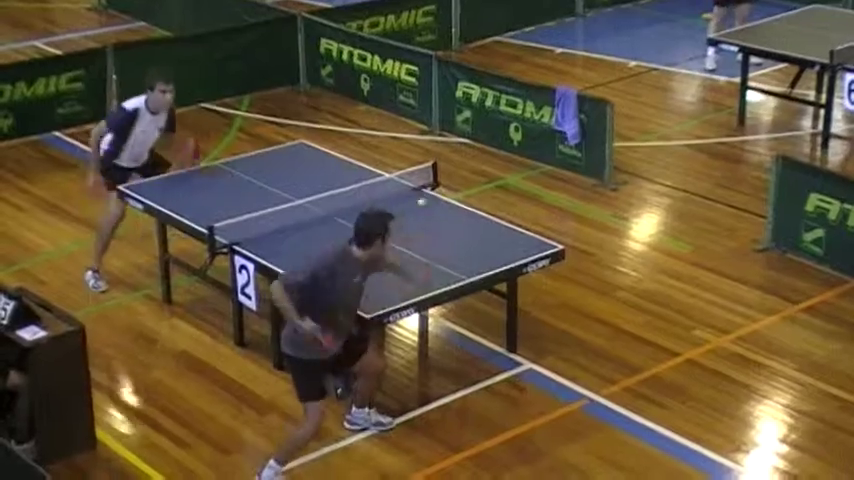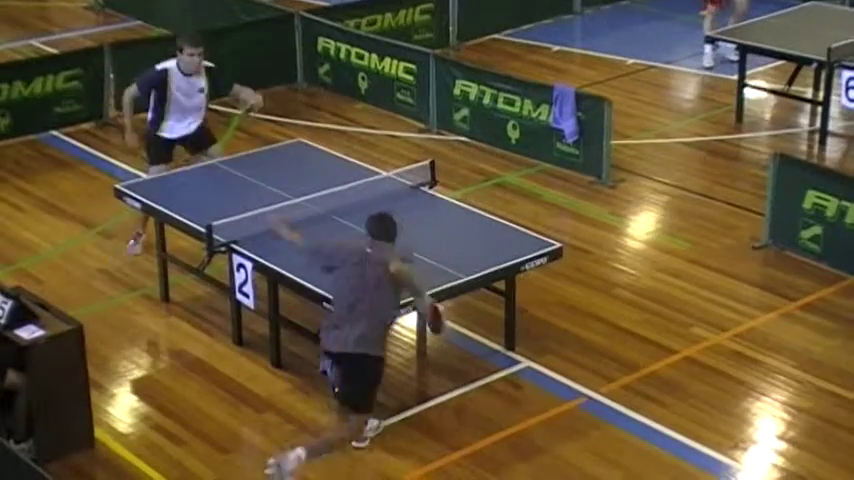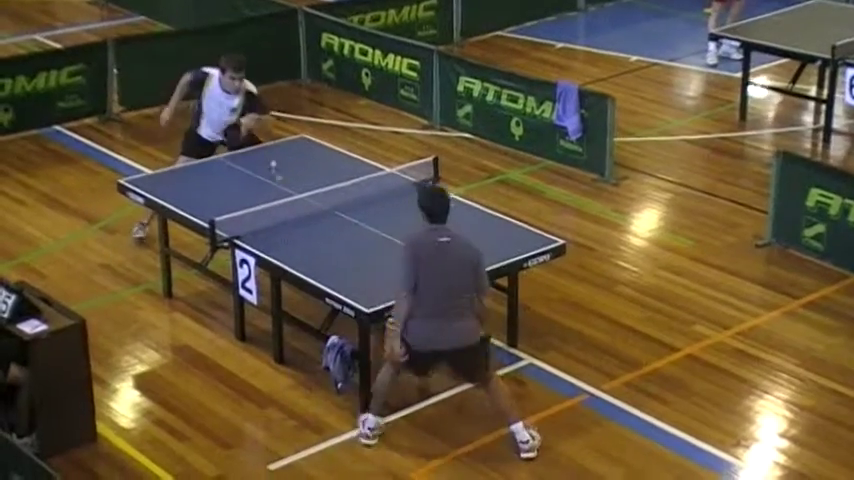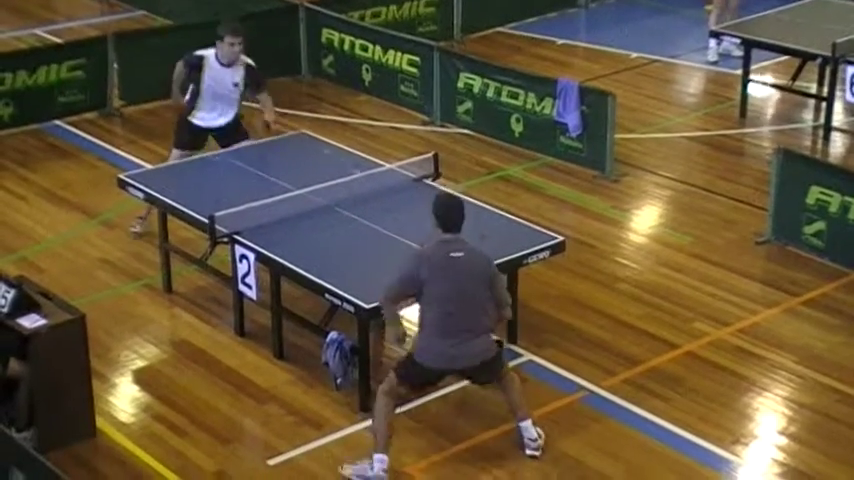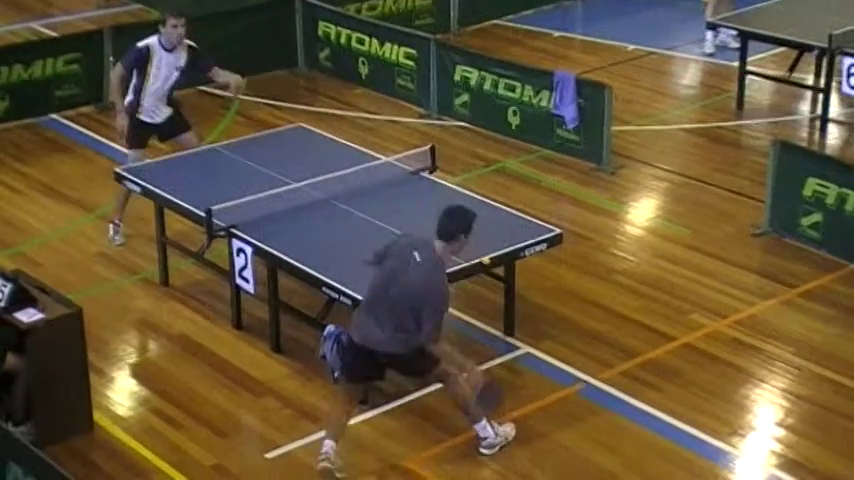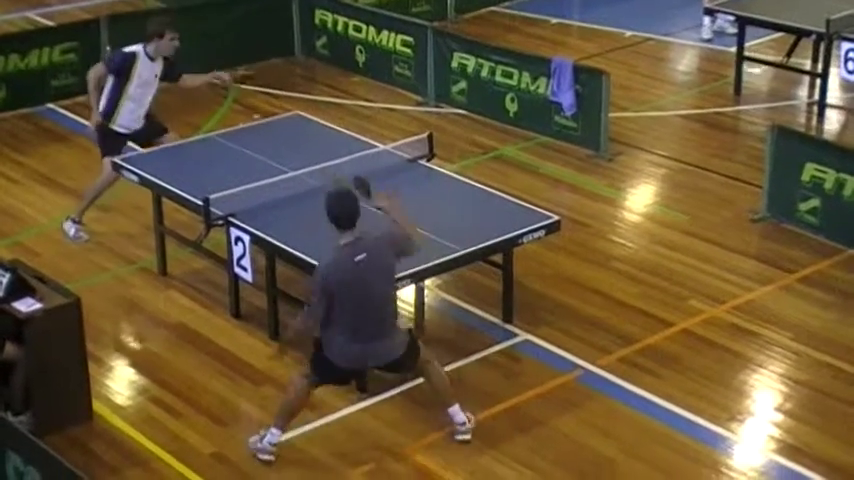
dt=0.4s
person 1, frame 1
left shoulder: (365, 257)
right shoulder: (330, 264)
left elbow: (384, 262)
right elbow: (277, 288)
left wrist: (409, 277)
right wrist: (300, 324)
left hip: (335, 337)
right hip: (304, 347)
left knee: (376, 366)
right knee: (314, 420)
left ankle: (358, 414)
person 1, frame 2
left shoulder: (346, 251)
right shoulder: (394, 255)
left elbow: (308, 247)
right elbow: (396, 269)
left wrist: (285, 231)
right wrist: (421, 295)
left hip: (334, 339)
right hip: (361, 347)
right knee: (352, 426)
left ankle: (363, 426)
person 1, frame 3
left shoulder: (414, 244)
right shoulder: (469, 249)
left elbow: (405, 294)
right elbow: (479, 300)
left wrist: (393, 335)
right wrist: (477, 328)
left hip: (419, 335)
right hip: (463, 336)
left knee: (392, 364)
right knee: (488, 381)
left ankle: (371, 423)
right ankle: (523, 439)
person 1, frame 4
left shoulder: (423, 258)
right shoulder: (483, 261)
left elbow: (389, 299)
right elbow: (505, 313)
left wrist: (393, 327)
left hip: (432, 352)
right hip: (477, 350)
left knee: (386, 393)
right knee: (506, 377)
right ankle: (530, 436)
person 1, frame 5
left shoulder: (406, 242)
right shoulder: (436, 286)
left elbow: (375, 260)
right elbow: (431, 343)
right wrist: (467, 370)
left hip: (362, 333)
right hip: (399, 344)
left knee: (346, 398)
right knee: (454, 374)
left ankle: (329, 451)
right ankle: (487, 435)
person 1, frame 6
left shoulder: (327, 271)
right shoulder: (384, 243)
left elbow: (311, 323)
right elbow: (412, 239)
right wrist: (389, 208)
left hip: (342, 352)
right hip: (389, 346)
left knee: (303, 380)
right knee: (428, 363)
left ankle: (269, 441)
right ankle: (459, 421)
person 2, frame 1
left shoulder: (168, 110)
right shoulder: (131, 110)
left elbow: (168, 138)
right elbow: (96, 133)
left wrist: (185, 151)
right wrist: (94, 171)
left hip: (143, 157)
right hip: (114, 161)
right knee: (116, 211)
right ankle: (93, 269)
person 2, frame 2
left shoulder: (208, 71)
right shoulder: (162, 73)
left elbow: (234, 90)
right elbow: (129, 94)
left wrist: (252, 97)
right wrist: (129, 130)
left hip: (193, 127)
right hip: (162, 132)
right ankle: (138, 234)
person 2, frame 3
left shoulder: (249, 93)
right shoulder: (206, 76)
left elbow: (264, 118)
right elbow: (187, 78)
left wrist: (250, 122)
right wrist: (170, 107)
left hip: (236, 134)
right hip: (202, 132)
right ankle: (145, 223)
person 2, frame 4
left shoulder: (247, 67)
right shoulder: (201, 58)
left elbow: (263, 96)
right elbow: (181, 67)
left wrist: (269, 113)
right wrist: (177, 93)
left hip: (227, 121)
right hip: (194, 119)
right ankle: (144, 215)
person 2, frame 5
left shoulder: (189, 50)
right shoulder: (144, 49)
left elbow: (214, 72)
right elbow: (116, 74)
left wrist: (233, 78)
right wrist: (121, 113)
left hip: (166, 110)
right hip: (139, 114)
left knee: (196, 150)
right ankle: (116, 222)
person 2, frame 6
left shoulder: (163, 61)
right shoulder: (128, 56)
left elbow: (184, 80)
right elbow: (94, 74)
left wrist: (214, 76)
right wrist: (95, 110)
left hip: (140, 120)
right hip: (112, 124)
right knee: (110, 175)
right ankle: (74, 220)
